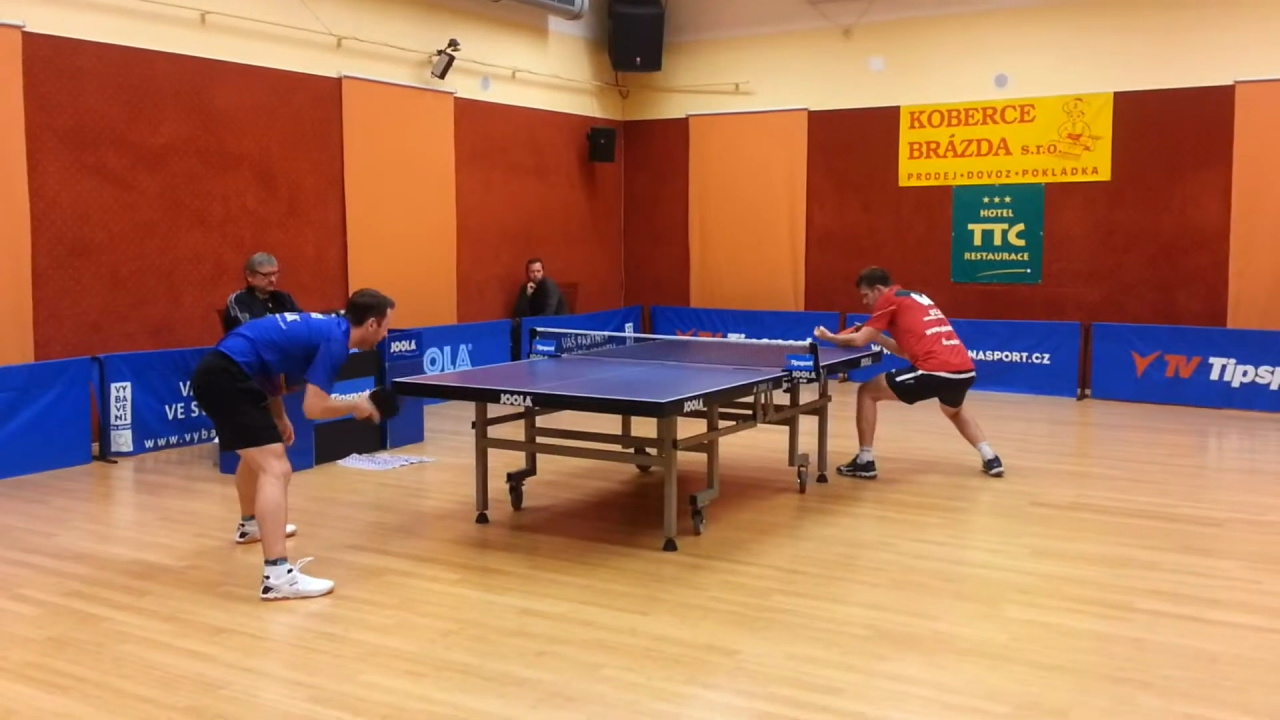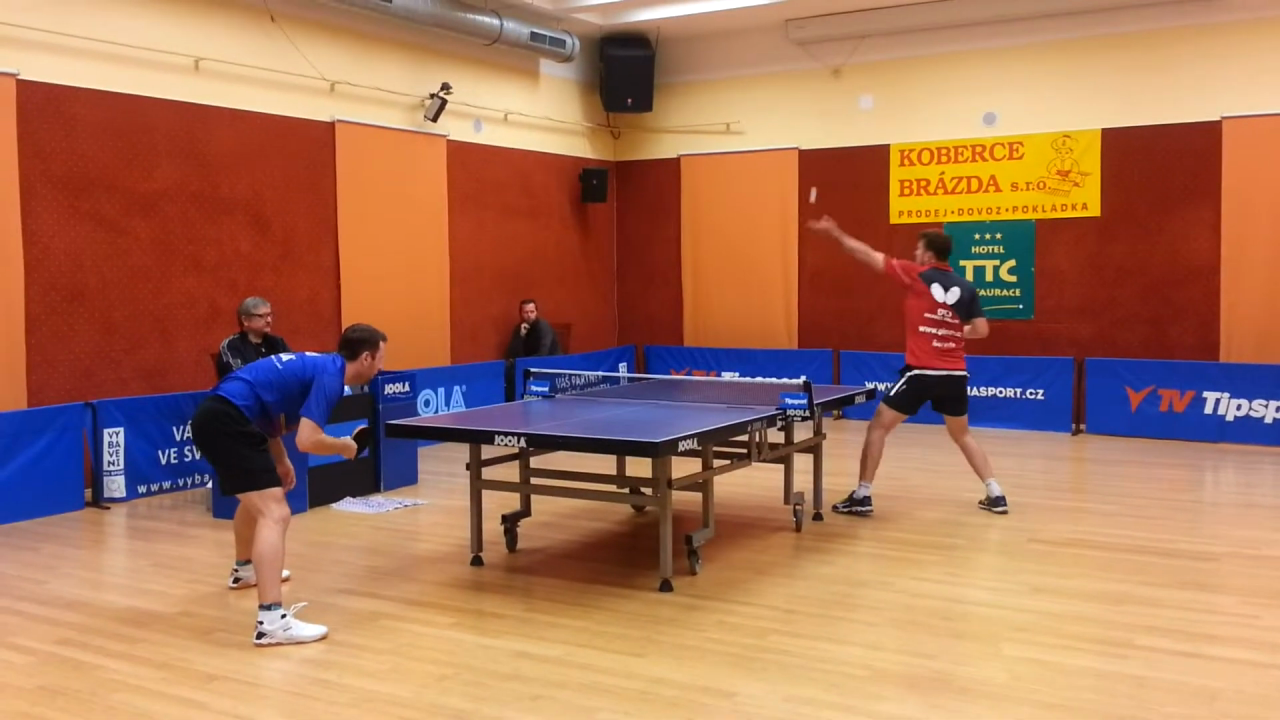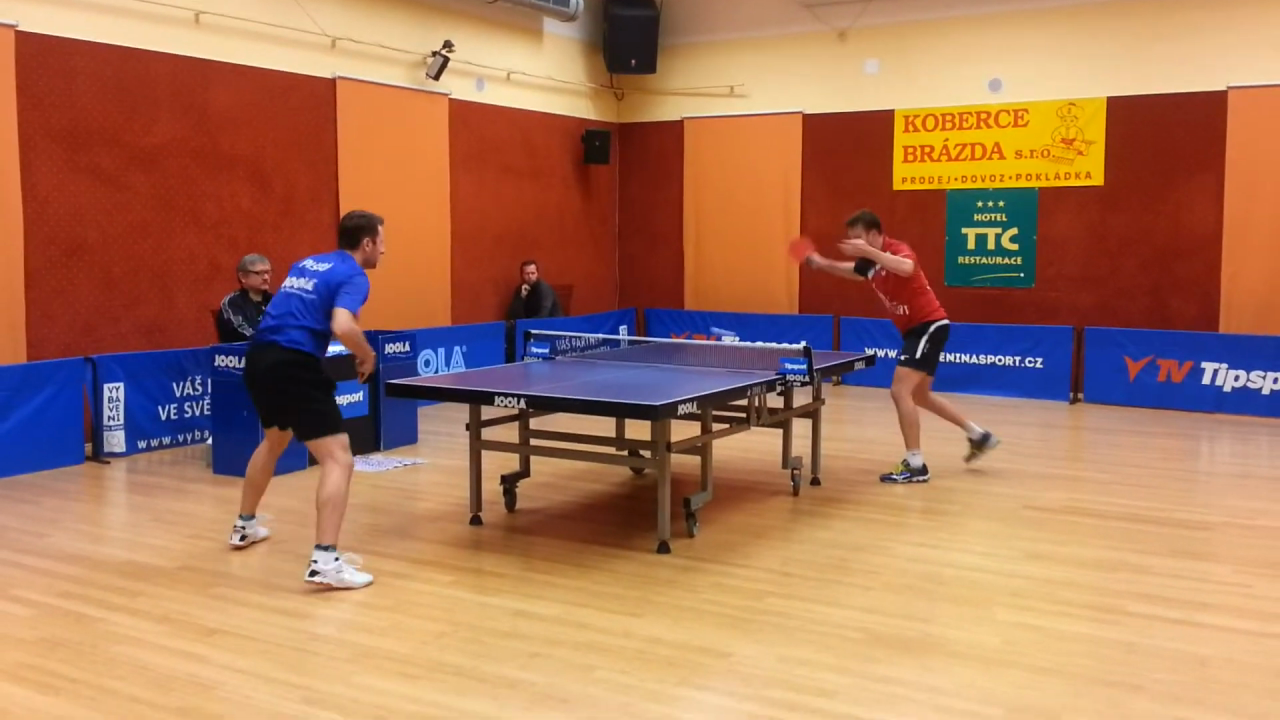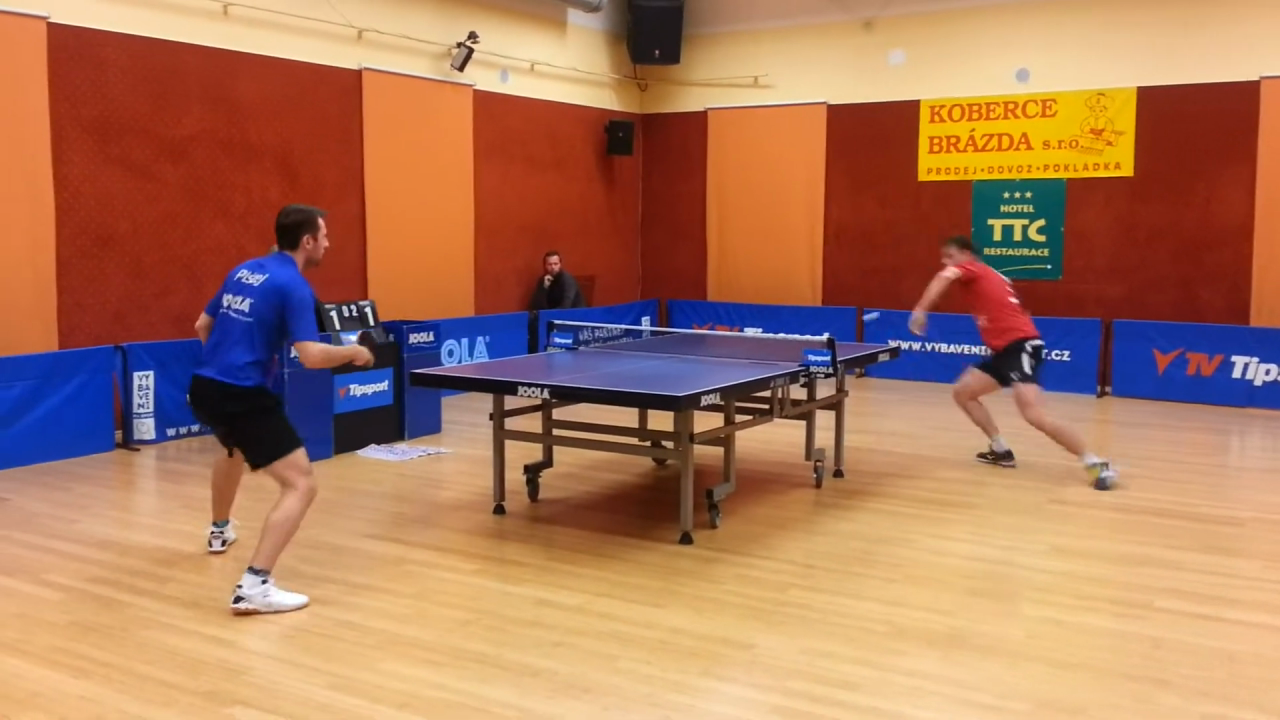
dt=1s
person 1, frame 1
left shoulder: (324, 327)
right shoulder: (335, 340)
right elbow: (315, 408)
left wrist: (279, 418)
right wrist: (356, 406)
left hip: (217, 370)
right hip: (228, 378)
left knee: (255, 453)
right knee: (275, 470)
left ankle: (250, 524)
right ankle: (278, 575)
person 1, frame 2
left shoulder: (318, 365)
right shoulder: (330, 376)
right elbow: (307, 440)
left wrist: (280, 460)
right wrist: (344, 446)
left hip: (215, 415)
right hip: (227, 421)
left knee: (256, 497)
right knee: (275, 514)
left ankle: (245, 569)
right ankle: (272, 621)
person 1, frame 3
left shoulder: (308, 263)
right shoulder: (354, 276)
right elbow: (342, 326)
right wrist: (366, 354)
left hip: (259, 356)
right hip: (293, 365)
left knee: (275, 440)
right knee: (338, 460)
left ankle: (245, 526)
right ankle: (325, 560)
person 1, frame 4
left shoulder: (242, 271)
right shoulder: (293, 286)
left elbow: (203, 326)
right elbow: (310, 356)
right wrist: (353, 352)
left hip: (204, 387)
right hip: (242, 395)
left knee: (234, 451)
right knee: (301, 486)
left ankle: (220, 531)
right ankle: (254, 586)
person 2, frame 1
left shoulder: (889, 299)
right shoulder: (916, 299)
left elbow: (859, 341)
left wrist: (830, 337)
right wrist: (874, 335)
left hip: (935, 371)
right hip: (965, 371)
left knee: (867, 392)
right knee: (954, 411)
left ankle: (865, 461)
right ankle: (990, 458)
person 2, frame 2
left shoulder: (914, 274)
right shoulder: (966, 288)
left elbow: (870, 256)
right elbow: (981, 330)
left wrist: (836, 232)
left hip: (921, 372)
right hip: (955, 374)
left knee: (878, 427)
right knee: (962, 435)
left ankle: (862, 496)
right ankle: (995, 495)
person 2, frame 3
left shoulder: (898, 249)
right shoulder: (869, 260)
left elbow: (906, 269)
right elbow: (851, 270)
left wrist: (868, 251)
right wrist: (823, 263)
left hip: (929, 326)
right hip: (918, 329)
left knee: (900, 391)
right knee: (919, 395)
left ankle: (915, 465)
right ankle: (978, 435)
person 2, frame 4
left shoulder: (969, 268)
right shoulder: (987, 276)
left elbow: (945, 277)
left wrist: (920, 310)
left hip: (1020, 346)
right hip: (1006, 350)
left knee: (1034, 415)
right knee: (962, 393)
left ankle: (1095, 464)
right ankle: (1000, 449)
